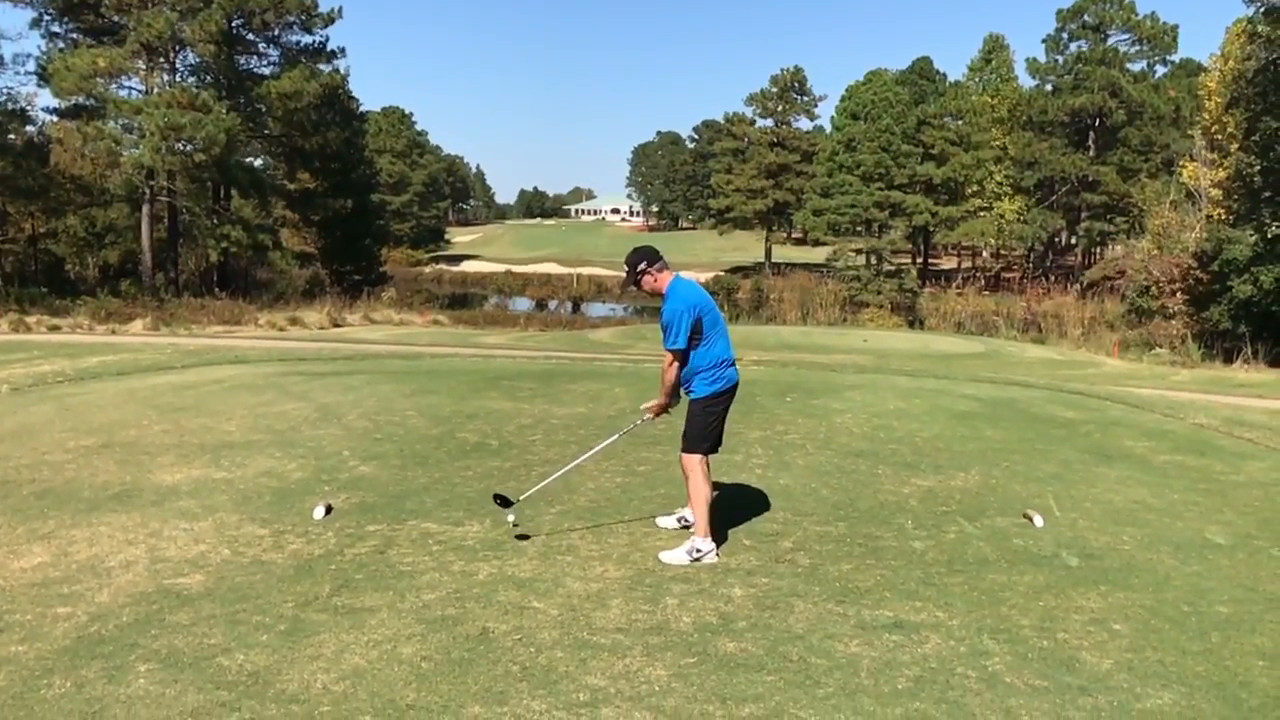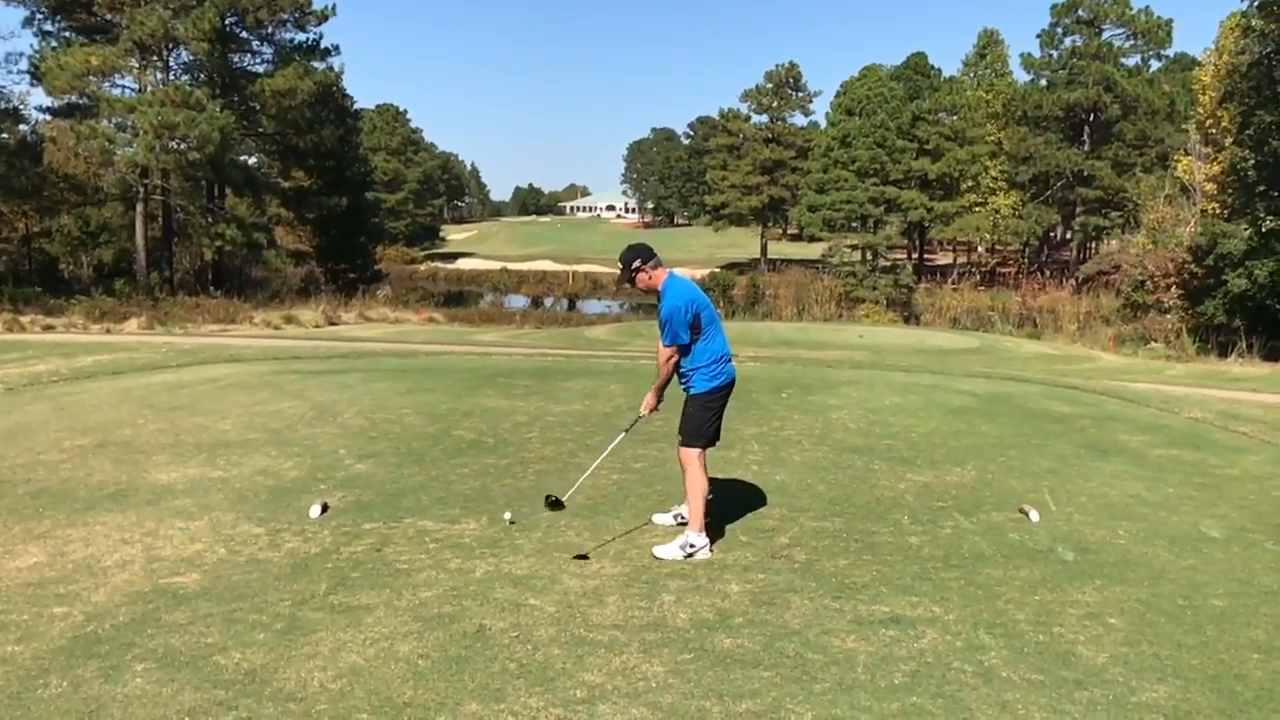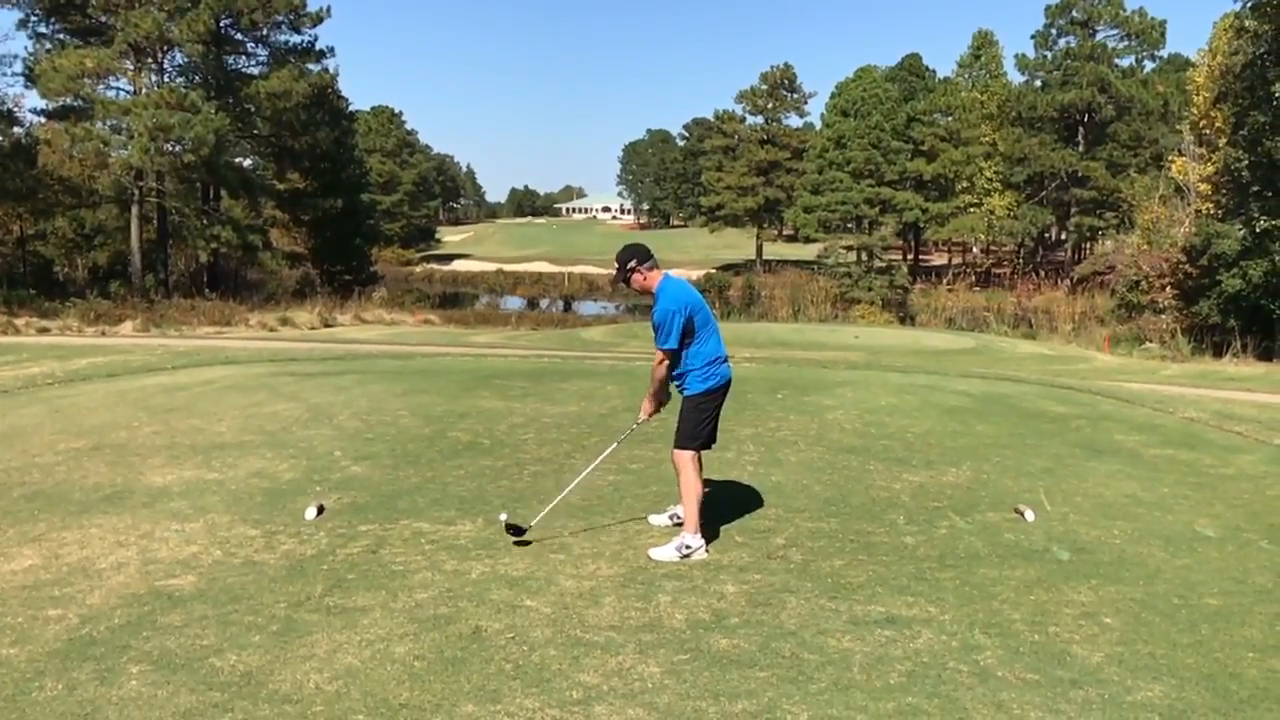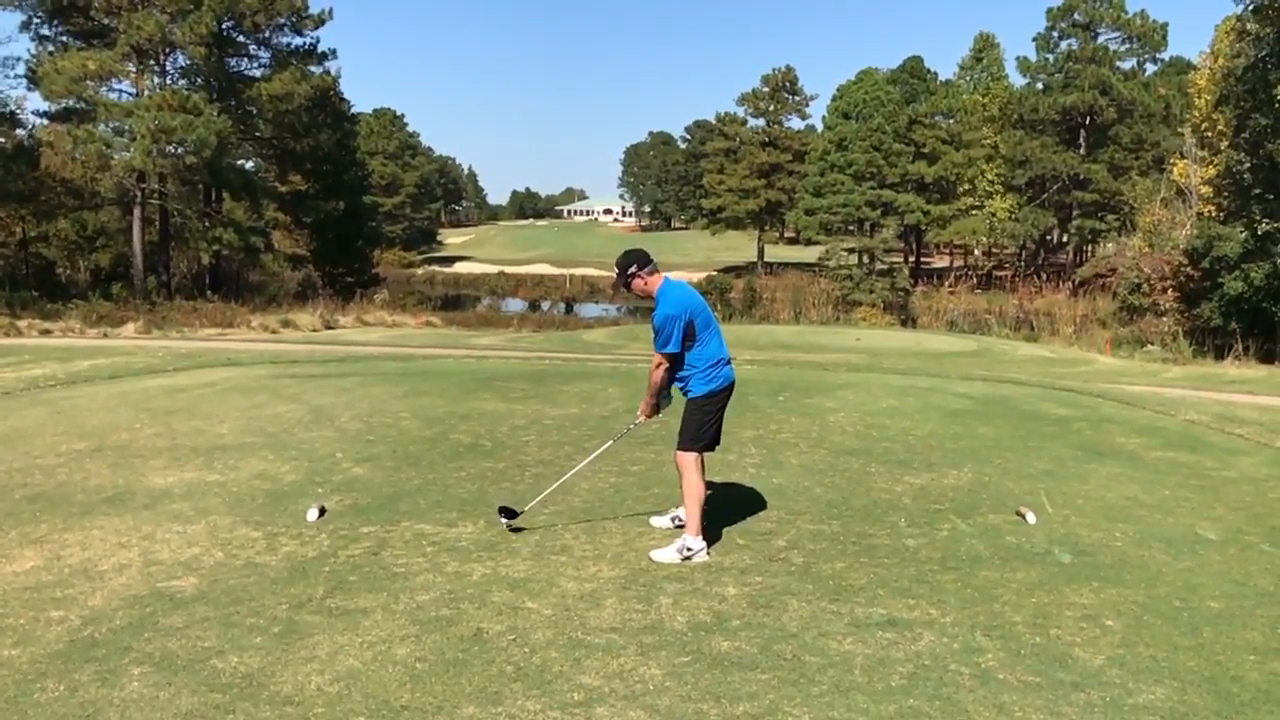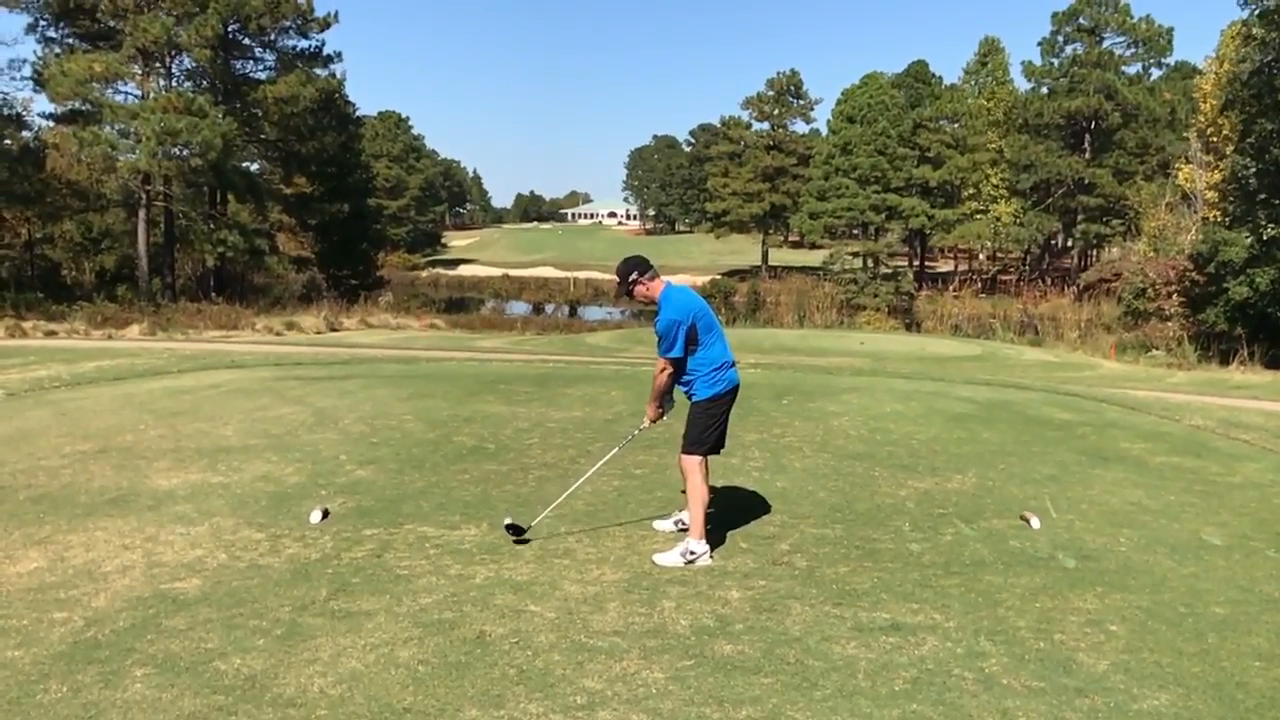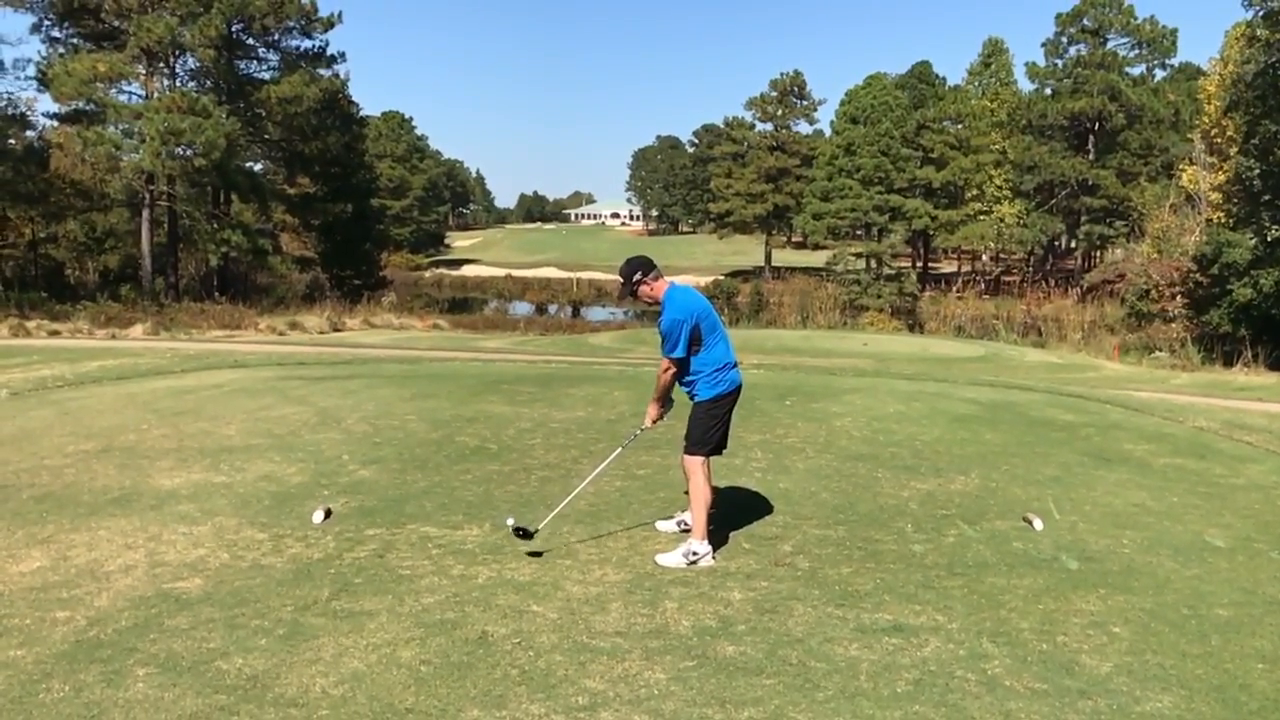
dt=0.3s
person 1, frame 1
left shoulder: (676, 304)
right shoulder: (684, 288)
left elbow: (673, 361)
left wrist: (663, 399)
right wrist: (671, 394)
left hip: (710, 385)
right hip: (714, 381)
left knee: (692, 458)
right knee: (696, 451)
left ankle: (703, 544)
right ankle: (694, 512)
person 1, frame 2
left shoulder: (674, 300)
right shoulder: (675, 287)
left elbow: (670, 355)
right elbow: (667, 346)
left wrist: (655, 393)
right wrist: (656, 390)
left hip: (709, 380)
right hip: (708, 377)
left knee: (690, 453)
right knee: (692, 446)
left ankle: (696, 538)
right ankle: (691, 509)
person 1, frame 3
left shoulder: (667, 304)
right shoulder: (673, 286)
left elbow: (663, 360)
left wrist: (651, 399)
right wrist: (661, 391)
left hip: (703, 382)
right hip: (706, 378)
left knee: (684, 455)
right knee: (688, 450)
left ankle: (692, 539)
right ankle: (686, 509)
person 1, frame 4
left shoulder: (668, 308)
right shoulder: (675, 289)
left elbow: (661, 363)
left wrist: (649, 401)
right wrist: (662, 393)
left hip: (707, 384)
right hip: (710, 380)
left knee: (687, 457)
right knee: (691, 452)
left ankle: (693, 541)
right ankle: (688, 511)
person 1, frame 5
left shoulder: (670, 312)
right shoulder: (677, 293)
left elbow: (665, 367)
left wrist: (653, 404)
right wrist: (664, 397)
left hip: (712, 387)
right hip: (715, 382)
left knee: (691, 460)
right knee: (695, 454)
left ankle: (696, 545)
right ankle: (691, 514)
person 1, frame 6
left shoulder: (674, 312)
right shoulder: (680, 293)
left elbow: (669, 367)
left wrist: (655, 404)
right wrist: (665, 397)
left hip: (713, 387)
right hip: (717, 383)
left knee: (694, 461)
right knee: (697, 456)
left ankle: (699, 546)
right ankle: (694, 516)
